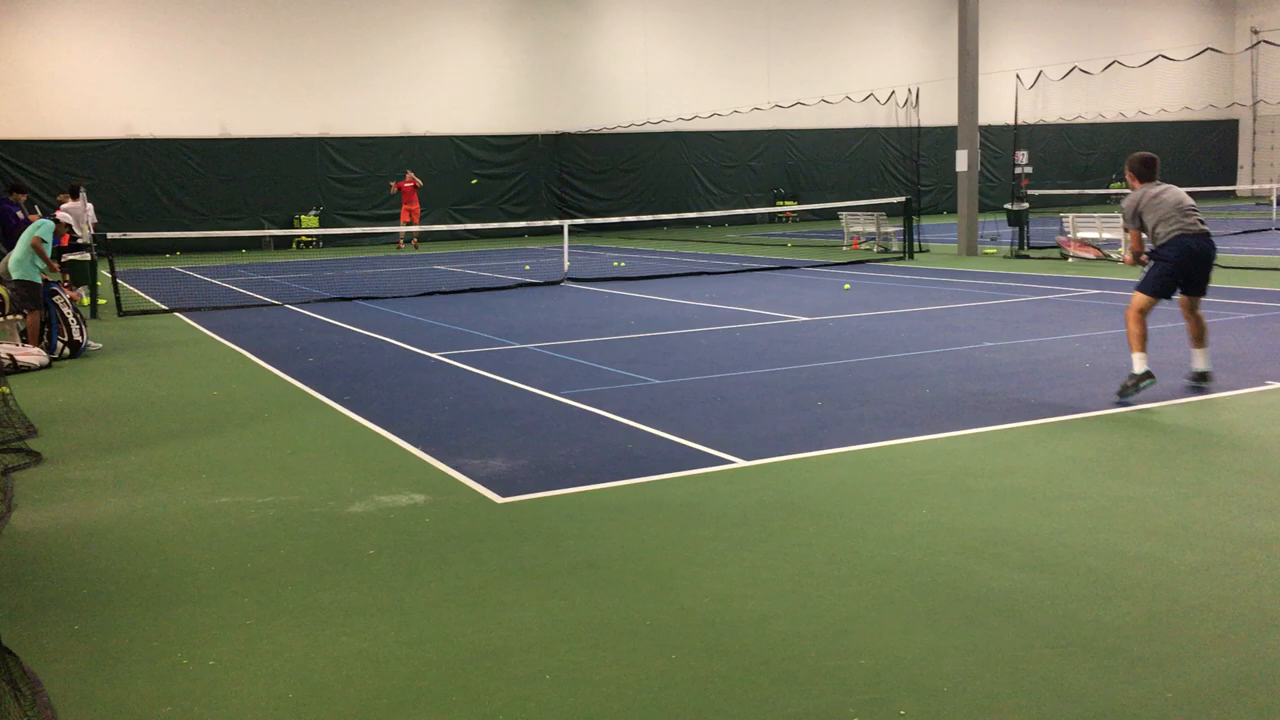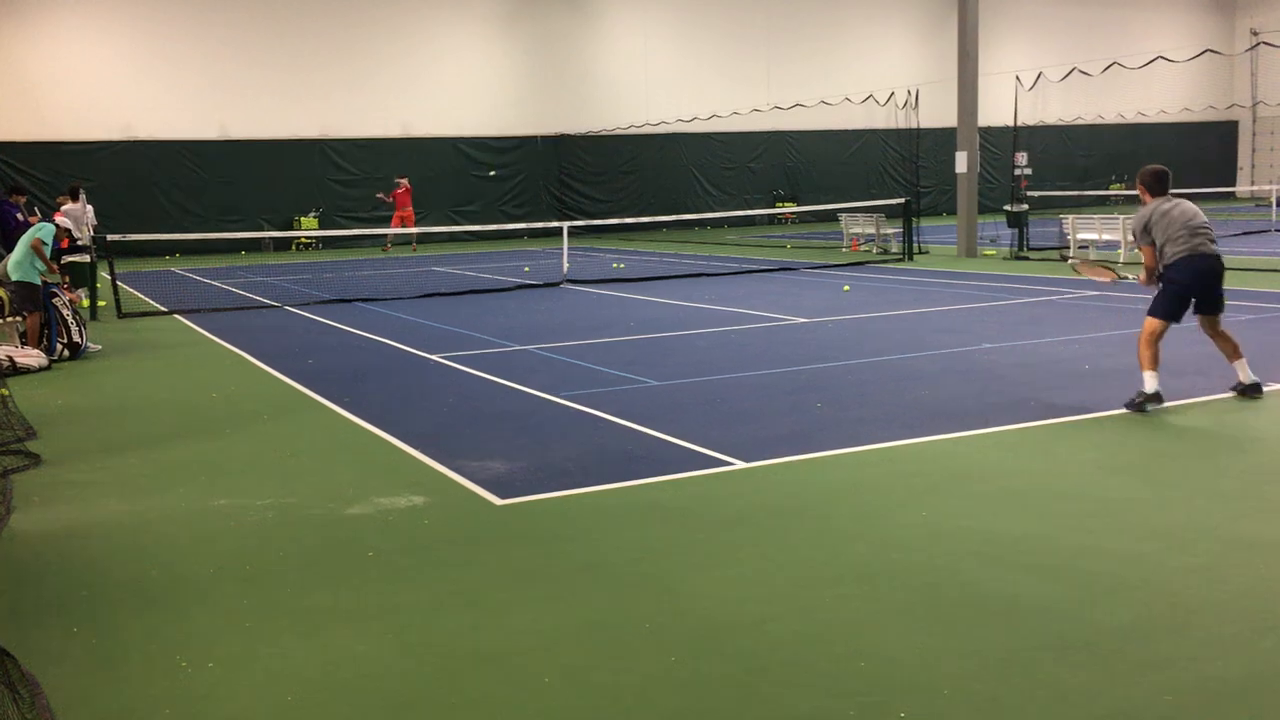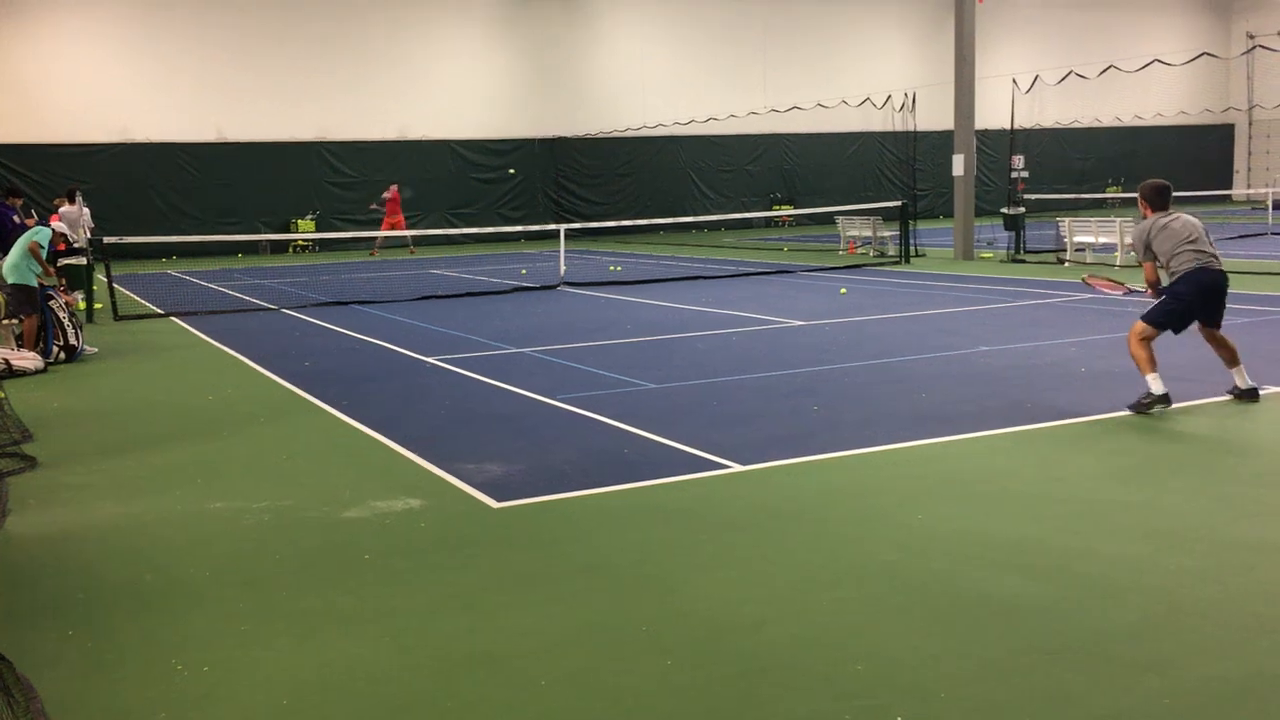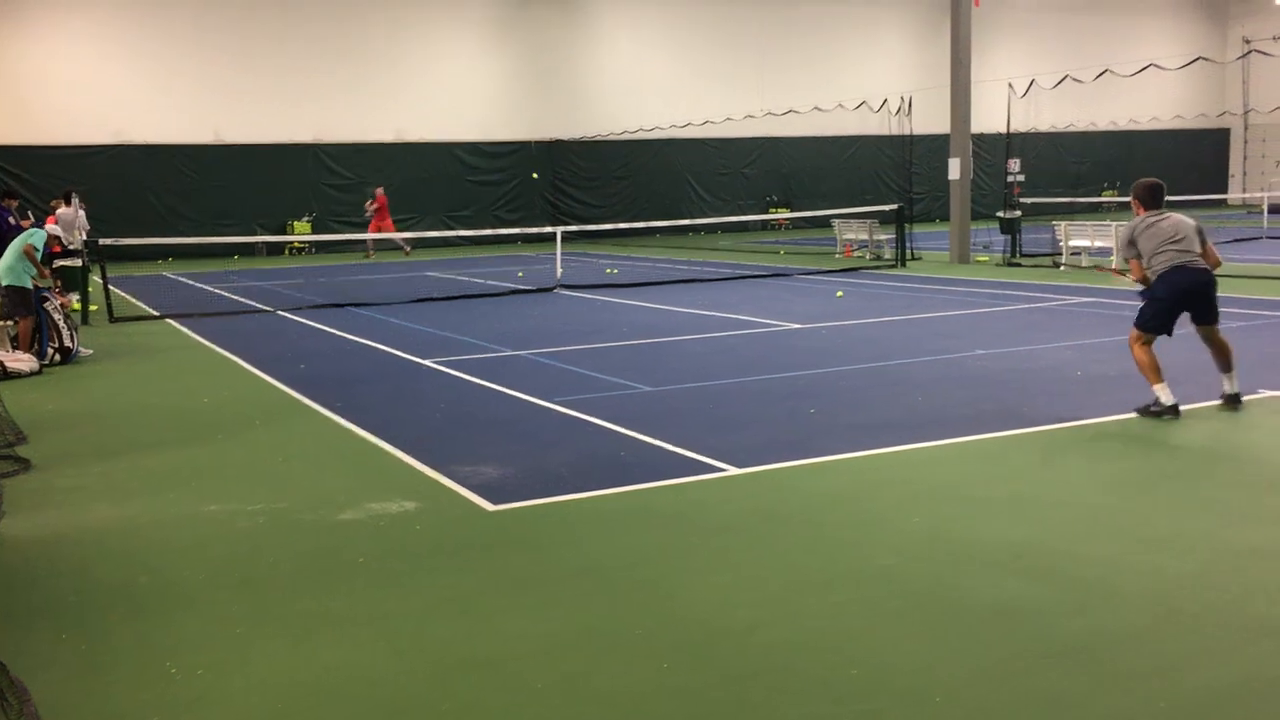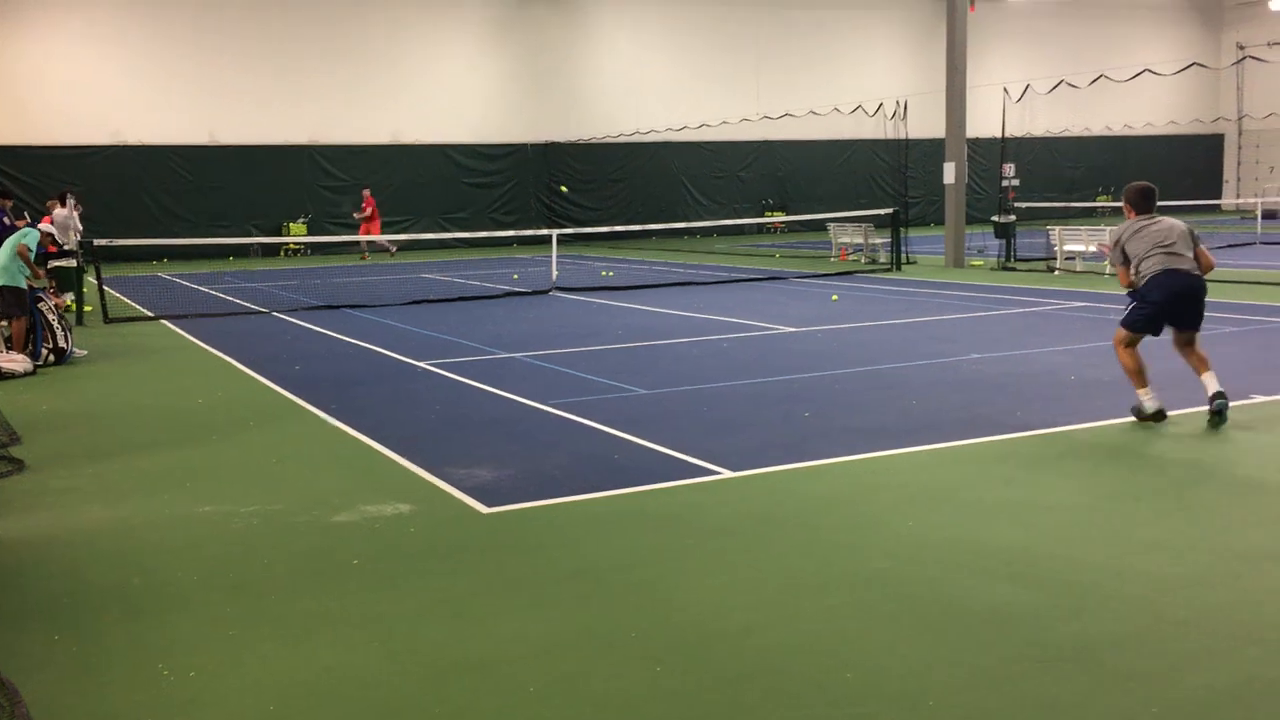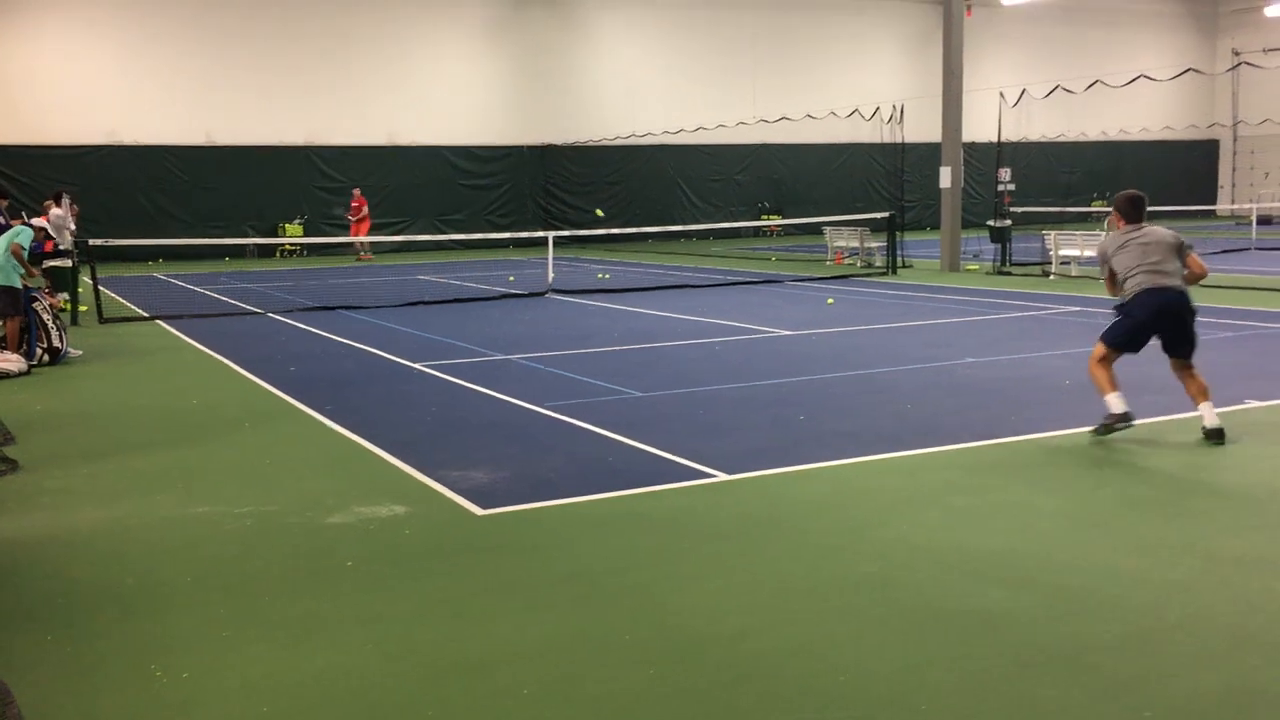
dt=0.1s
person 1, frame 1
left shoulder: (1133, 201)
right shoulder: (1176, 190)
left elbow: (1135, 247)
left wrist: (1135, 258)
right wrist: (1151, 255)
left hip: (1176, 249)
right hip: (1204, 244)
left knee: (1135, 309)
right knee: (1190, 308)
left ankle: (1140, 371)
right ankle: (1201, 369)
person 1, frame 2
left shoulder: (1143, 216)
right shoulder: (1188, 205)
left elbow: (1150, 262)
left wrist: (1148, 276)
left hip: (1187, 269)
right hip: (1214, 262)
left knee: (1149, 335)
right knee: (1212, 326)
left ankle: (1151, 391)
right ankle: (1249, 381)
person 1, frame 3
left shoulder: (1142, 231)
right shoulder: (1191, 221)
left elbow: (1151, 278)
left wrist: (1157, 291)
left hip: (1189, 283)
right hip: (1217, 279)
left knee: (1137, 337)
right knee: (1211, 333)
left ankle: (1157, 392)
right ankle: (1245, 386)
person 1, frame 4
left shoulder: (1131, 229)
right shoulder: (1187, 221)
left elbow: (1139, 275)
right elbow: (1215, 261)
left wrist: (1152, 285)
left hip: (1169, 283)
right hip: (1203, 279)
left knee: (1139, 342)
right knee: (1212, 336)
left ankle: (1166, 401)
right ankle: (1232, 390)
person 1, frame 5
left shoulder: (1121, 232)
right shoulder: (1179, 225)
left elbow: (1125, 281)
right elbow: (1208, 264)
left hip: (1157, 286)
right hip: (1193, 285)
left knee: (1123, 343)
right knee: (1187, 346)
left ankle: (1152, 407)
right ankle: (1216, 394)
person 1, frame 6
left shoulder: (1108, 244)
right shoulder: (1169, 235)
left elbow: (1113, 289)
right elbow: (1200, 272)
left hip: (1143, 304)
right hip: (1179, 302)
left knee: (1099, 360)
right knee: (1185, 369)
left ankle: (1118, 411)
right ankle: (1213, 425)
